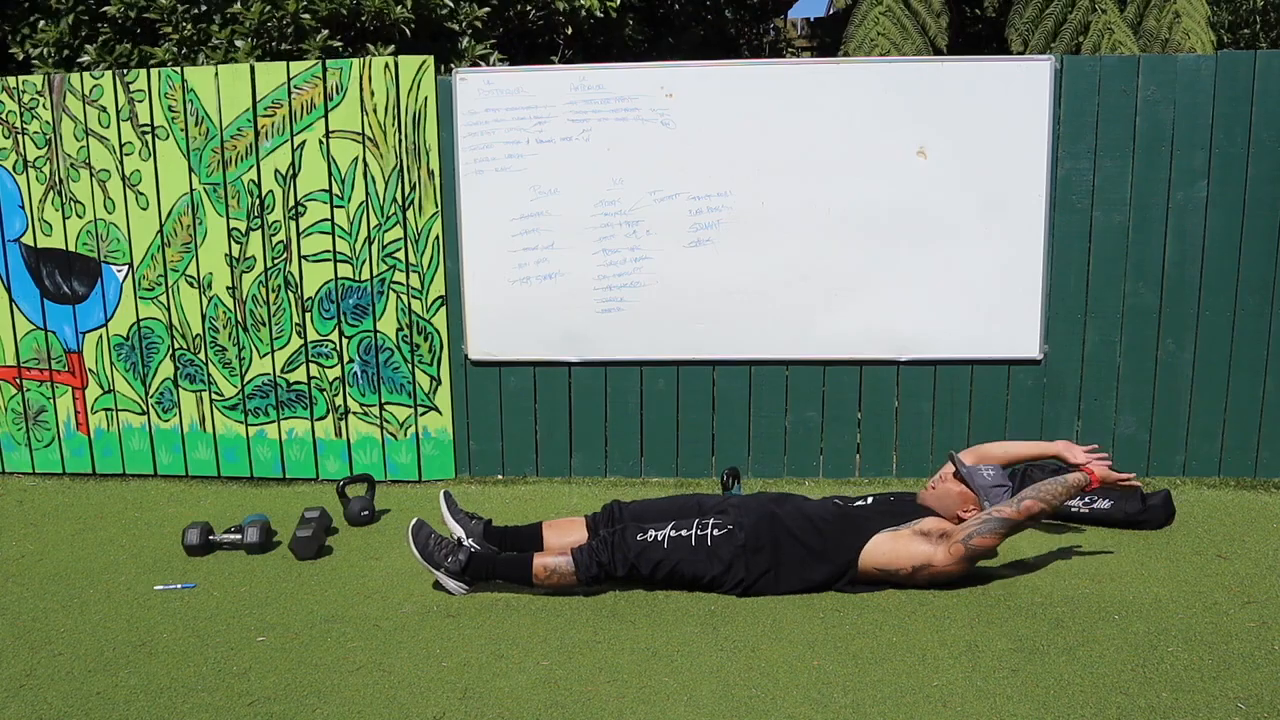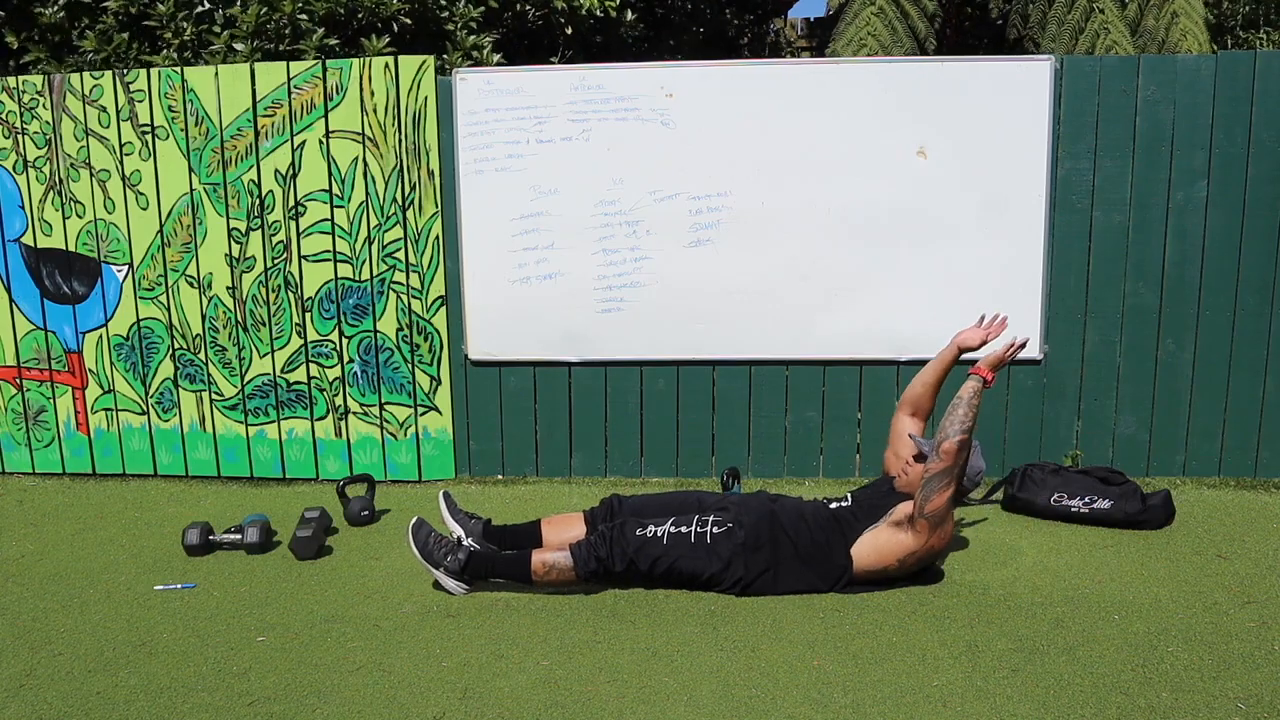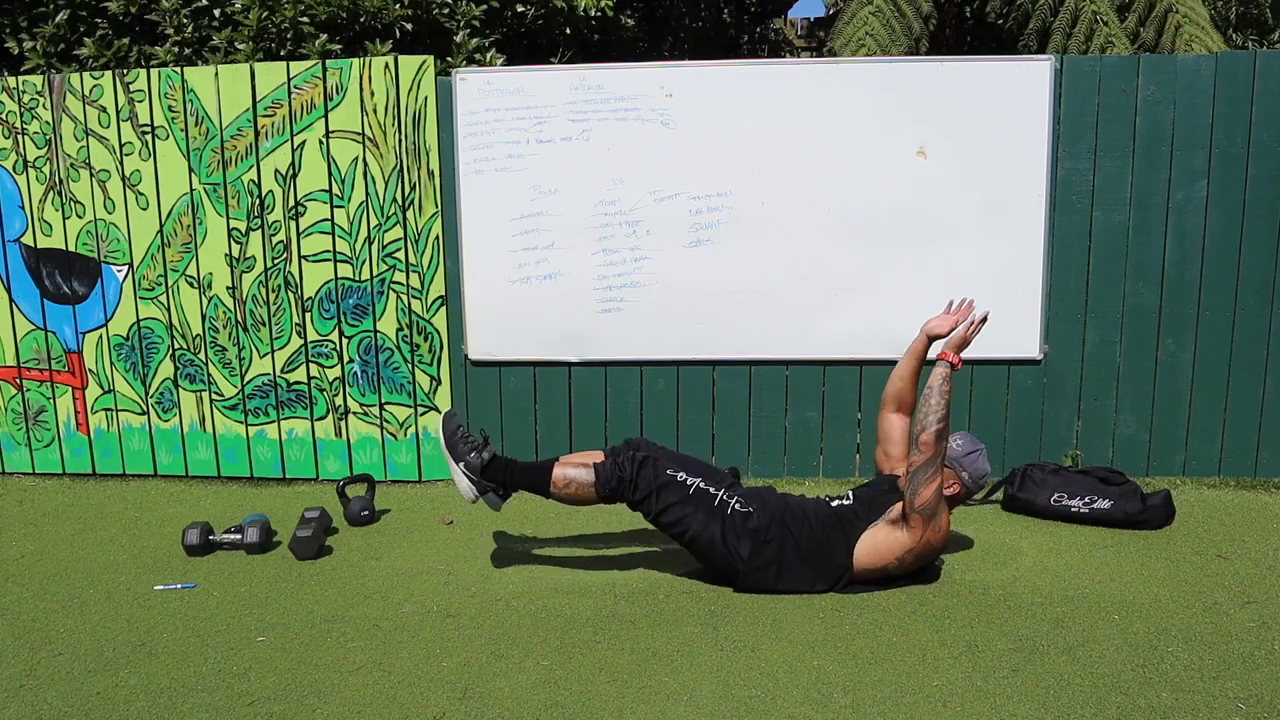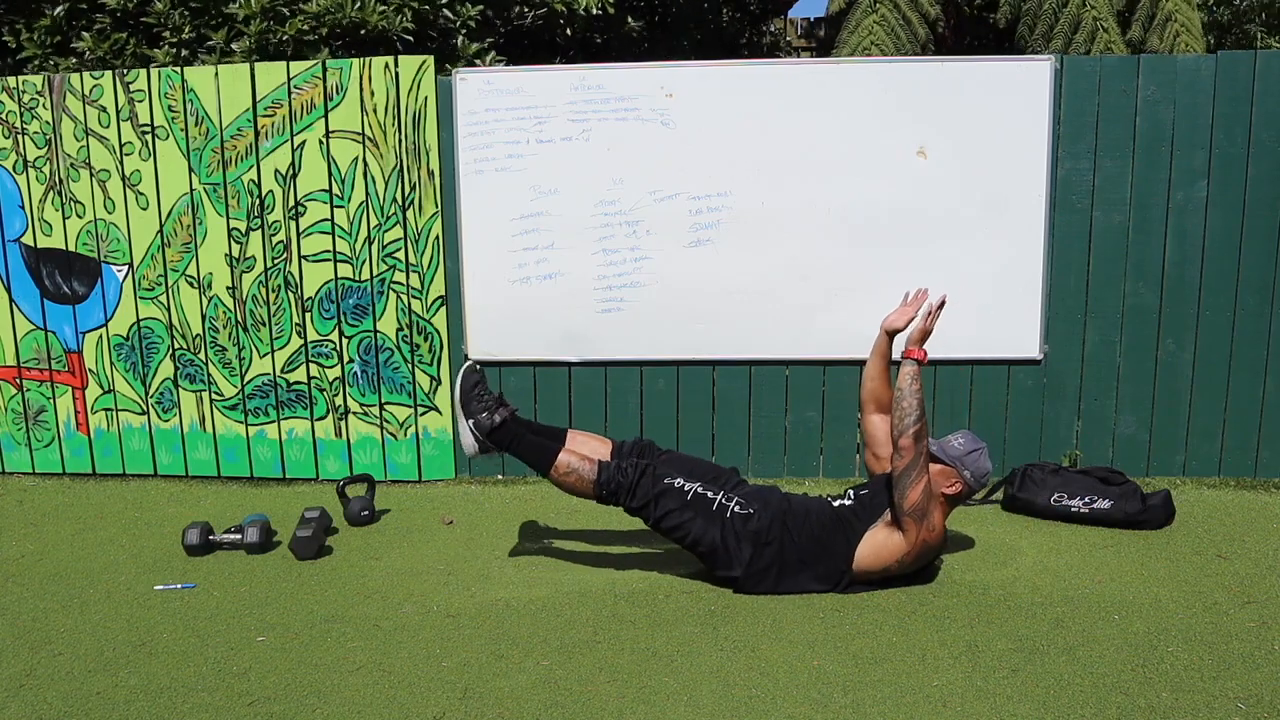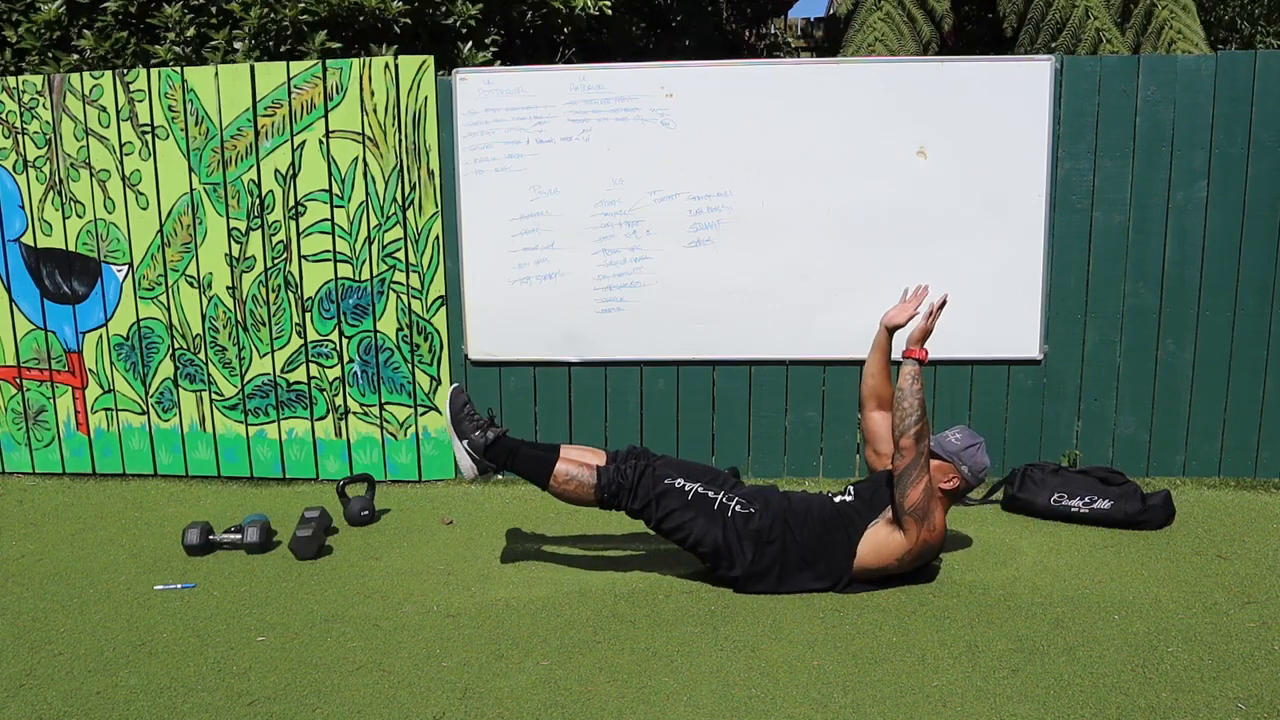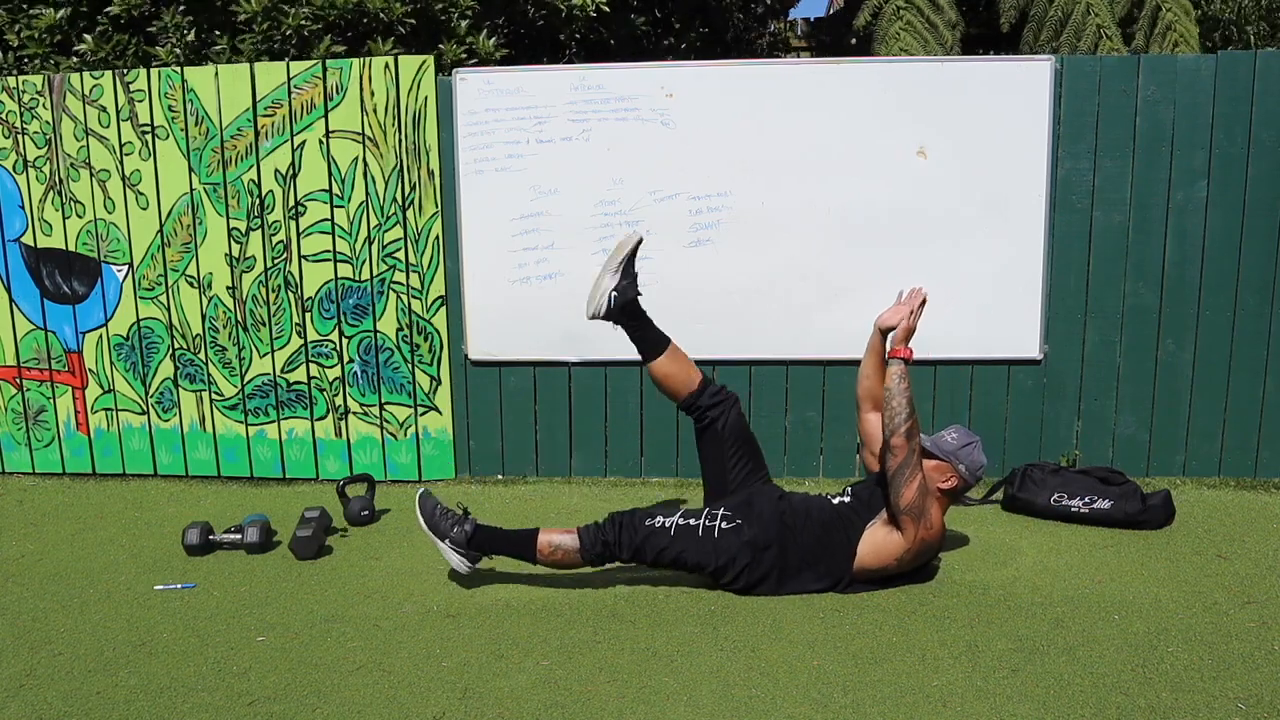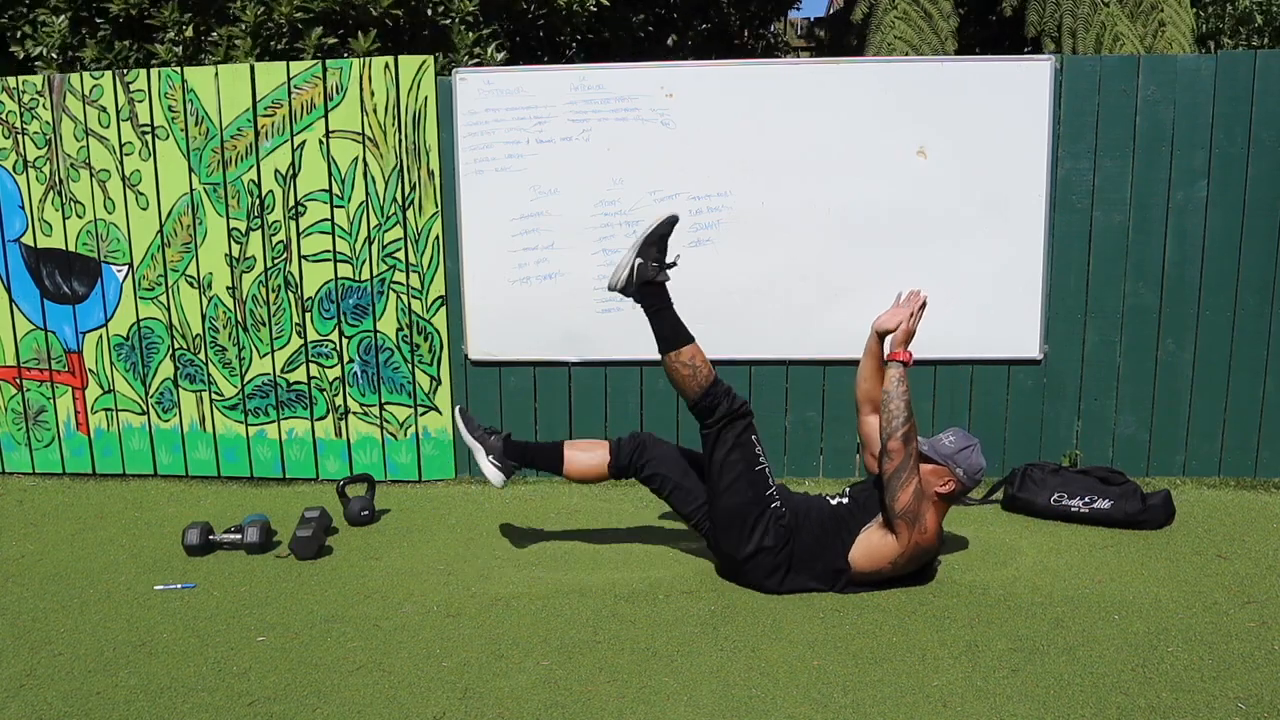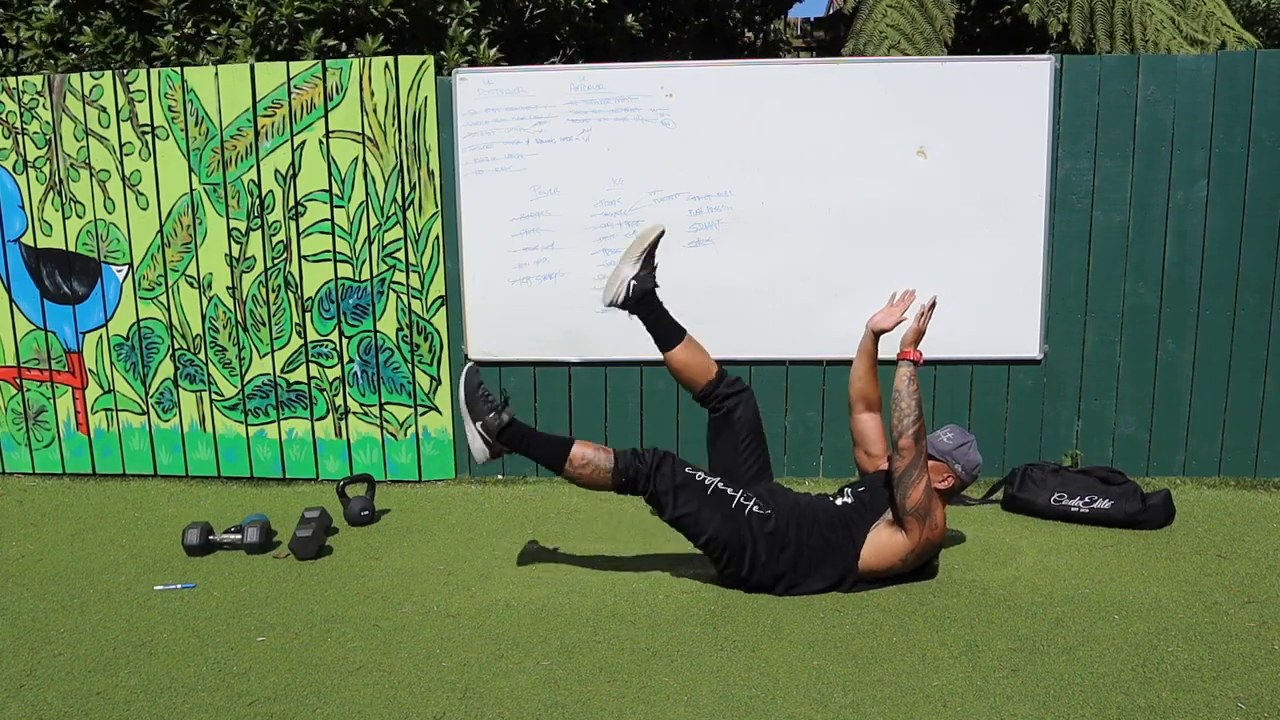
dt=0.5s
person 1, frame 1
left shoulder: (945, 549)
right shoulder: (921, 508)
left elbow: (1011, 510)
right elbow: (975, 457)
left wrist: (1079, 474)
right wrist: (1056, 444)
left hip: (758, 555)
right hip: (762, 518)
left knee: (618, 554)
right knee: (618, 521)
left ankle: (476, 567)
right ankle: (491, 537)
person 1, frame 2
left shoulder: (926, 532)
right shoulder: (899, 494)
left elbow: (951, 456)
right elbow: (908, 412)
left wrist: (979, 378)
right wrist: (955, 346)
left hip: (754, 553)
right hip: (755, 515)
left knee: (613, 548)
right knee: (613, 516)
left ankle: (472, 565)
right ankle: (488, 539)
person 1, frame 3
left shoulder: (927, 530)
right shoulder: (904, 487)
left elbow: (927, 445)
right elbow: (895, 412)
left wrist: (949, 357)
right wrist: (927, 338)
left hip: (760, 550)
right hip: (763, 518)
left knee: (635, 468)
right knee: (635, 456)
left ankle: (496, 471)
right ankle: (500, 479)
person 1, frame 4
left shoulder: (922, 530)
right shoulder: (899, 489)
left elbow: (905, 445)
right elbow: (874, 414)
left wrist: (912, 353)
right wrist: (884, 336)
left hip: (758, 550)
right hip: (762, 512)
left knee: (632, 479)
right knee: (640, 456)
left ankle: (499, 432)
right ankle: (508, 425)
person 1, frame 5
left shoulder: (923, 529)
right shoulder: (900, 488)
left elbow: (906, 446)
right elbow: (876, 411)
left wrist: (914, 353)
right wrist: (885, 332)
left hip: (760, 549)
right hip: (762, 511)
left knee: (633, 483)
right knee: (636, 461)
left ankle: (495, 451)
right ankle: (502, 445)
person 1, frame 6
left shoulder: (919, 529)
right shoulder: (892, 483)
left elbow: (899, 444)
right elbow: (870, 412)
left wrist: (901, 353)
right wrist: (879, 334)
left hip: (760, 551)
right hip: (763, 508)
left knee: (624, 532)
right knee: (715, 405)
left ankle: (481, 540)
right ankle: (623, 309)
person 1, frame 7
left shoulder: (917, 532)
right shoulder: (899, 493)
left elbow: (897, 445)
right elbow: (871, 414)
left wrist: (899, 354)
right wrist: (878, 337)
left hip: (763, 550)
right hip: (756, 530)
left knee: (724, 413)
right knee: (638, 451)
left ankle: (648, 286)
right ankle: (509, 454)
person 1, frame 8
left shoulder: (922, 528)
right shoulder: (889, 481)
left elbow: (907, 440)
right elbow: (864, 412)
left wrist: (909, 357)
right wrist: (872, 333)
left hip: (763, 548)
right hip: (763, 511)
left knee: (653, 468)
right knee: (729, 396)
left ankle: (508, 434)
right ankle: (643, 301)
